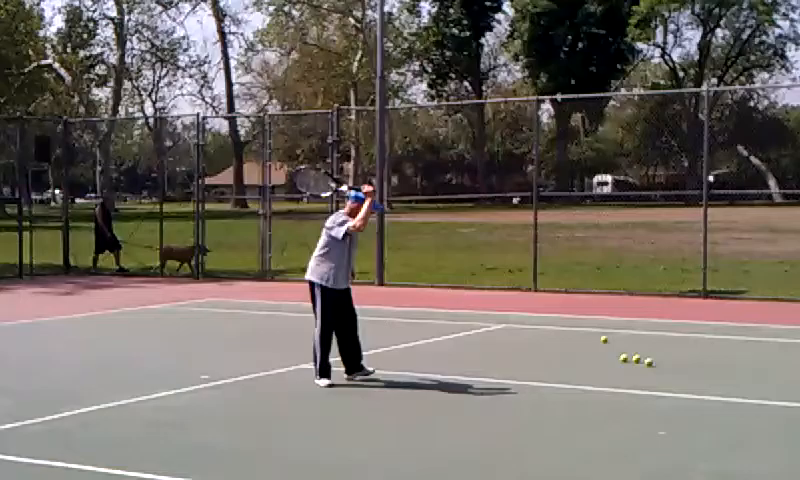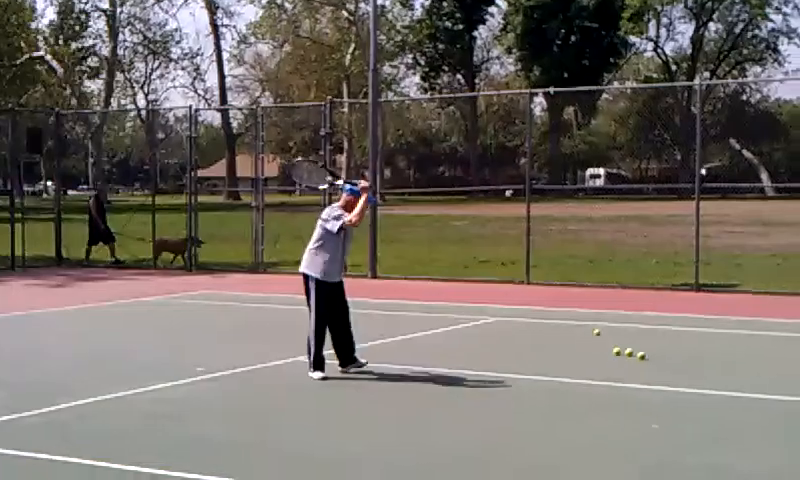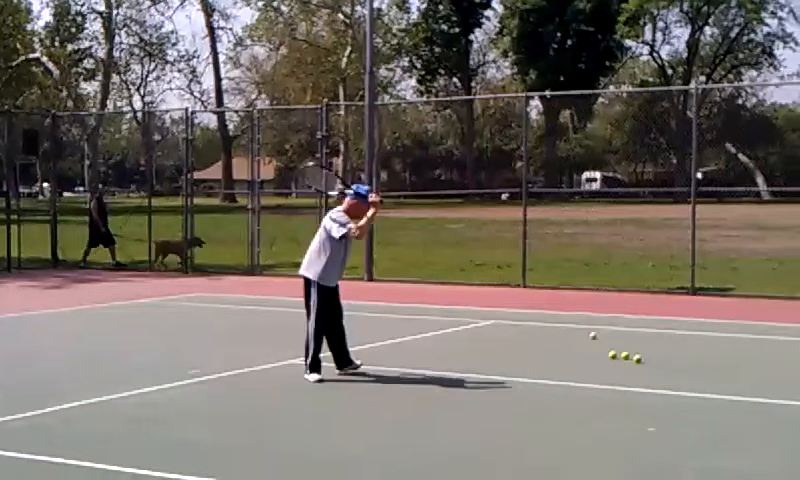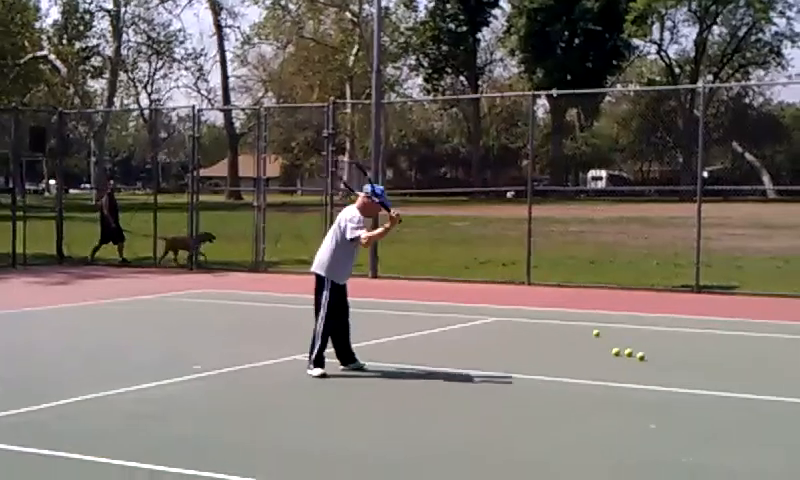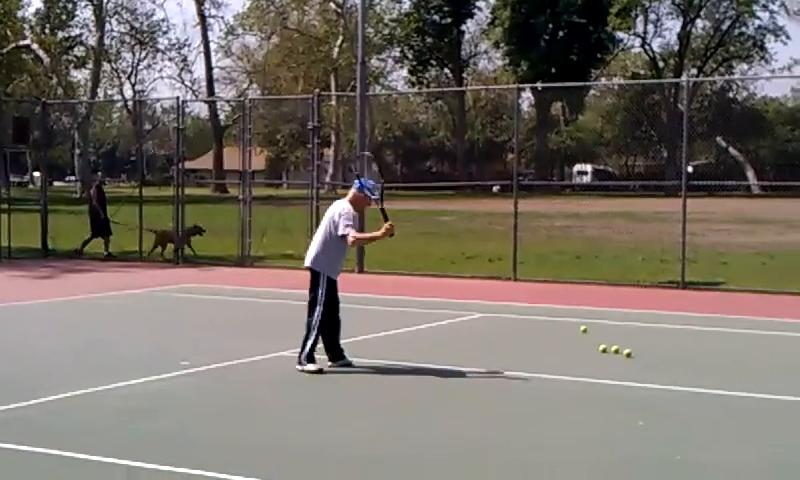
dt=0.1s
person 1, frame 1
left shoulder: (348, 222)
right shoulder: (337, 219)
right elbow: (359, 226)
left wrist: (349, 270)
right wrist: (369, 200)
left hip: (341, 283)
right hip: (322, 281)
left knee: (348, 326)
right knee: (324, 328)
left ankle: (354, 367)
right ankle: (321, 373)
person 1, frame 2
left shoulder: (343, 215)
right shoulder: (332, 212)
right elbow: (355, 221)
left wrist: (341, 264)
right wrist: (365, 195)
left hip: (333, 276)
right hip: (316, 274)
left knee: (341, 319)
right knee: (318, 321)
left ankle: (348, 359)
right ankle: (315, 366)
person 1, frame 3
left shoulder: (343, 217)
right shoulder: (337, 216)
right elbow: (357, 232)
right wrist: (373, 209)
left hip: (329, 279)
right hip: (317, 277)
left knee: (334, 321)
right knee: (316, 323)
left ankle: (344, 362)
right ankle: (311, 368)
person 1, frame 4
left shoulder: (354, 215)
right shoulder: (352, 216)
right elbow: (365, 240)
right wrist: (388, 227)
left hip: (337, 274)
right hip: (328, 273)
left knee: (341, 317)
right knee: (326, 319)
left ankle: (347, 359)
right ankle: (315, 363)
person 1, frame 5
left shoulder: (341, 206)
right shoulder: (347, 211)
right elbow: (353, 240)
right wrist: (380, 234)
left hip: (325, 266)
right hip: (322, 266)
left knee: (331, 312)
right knee: (319, 312)
left ankle: (335, 355)
right ankle: (305, 359)
